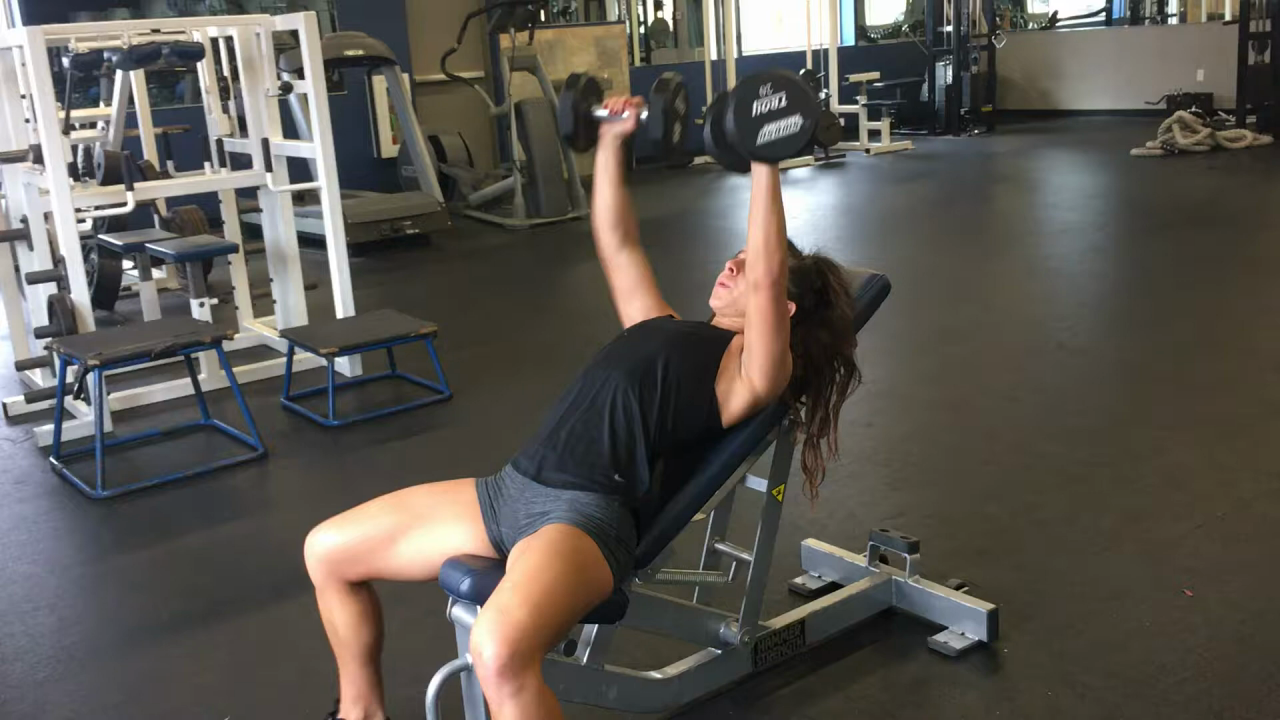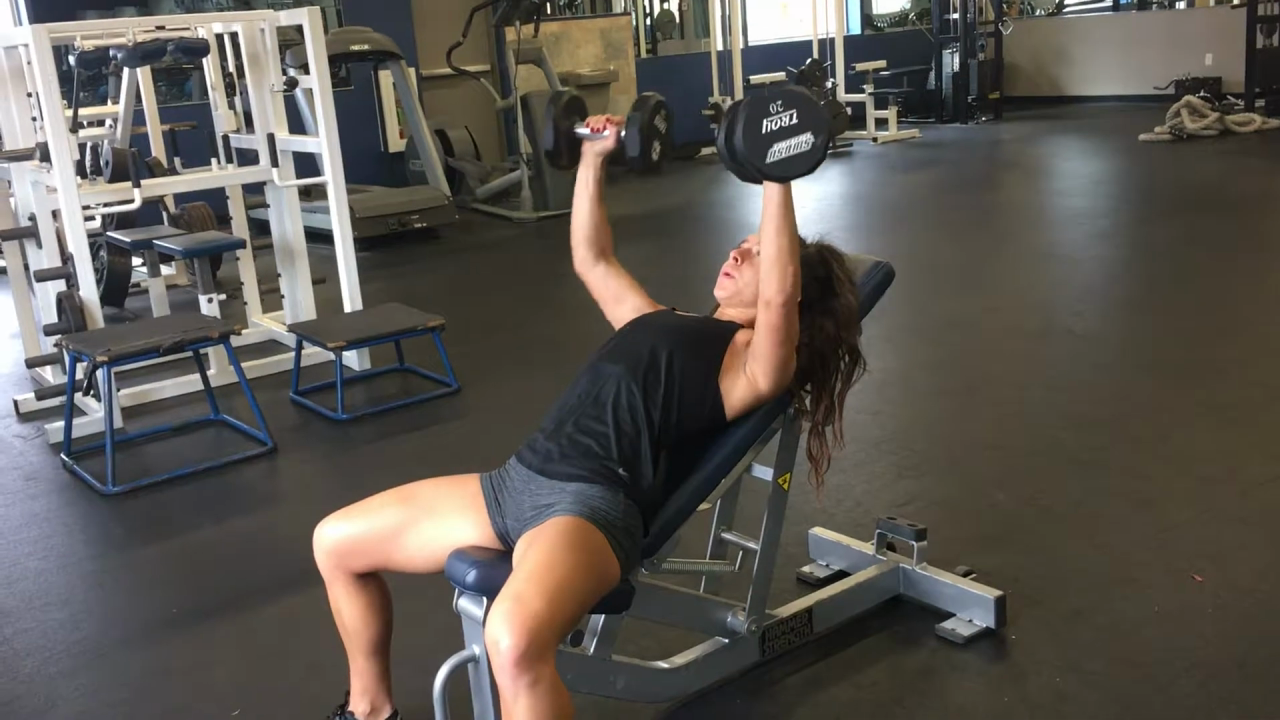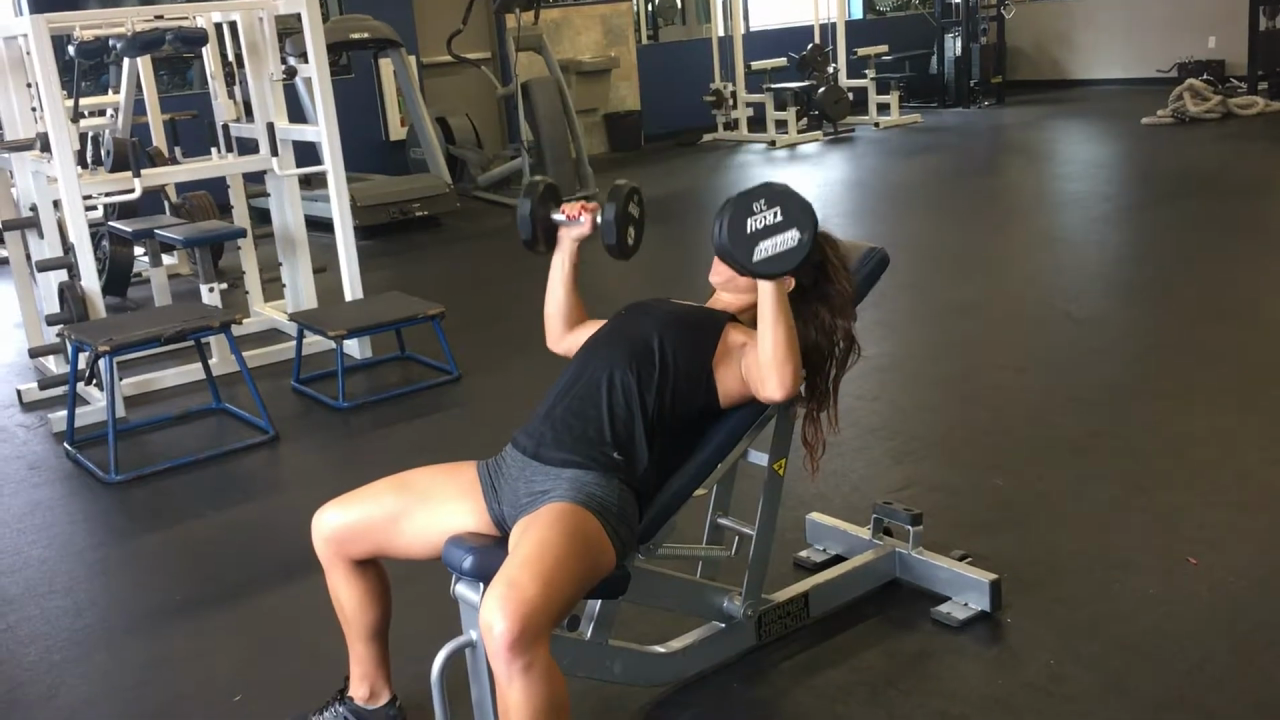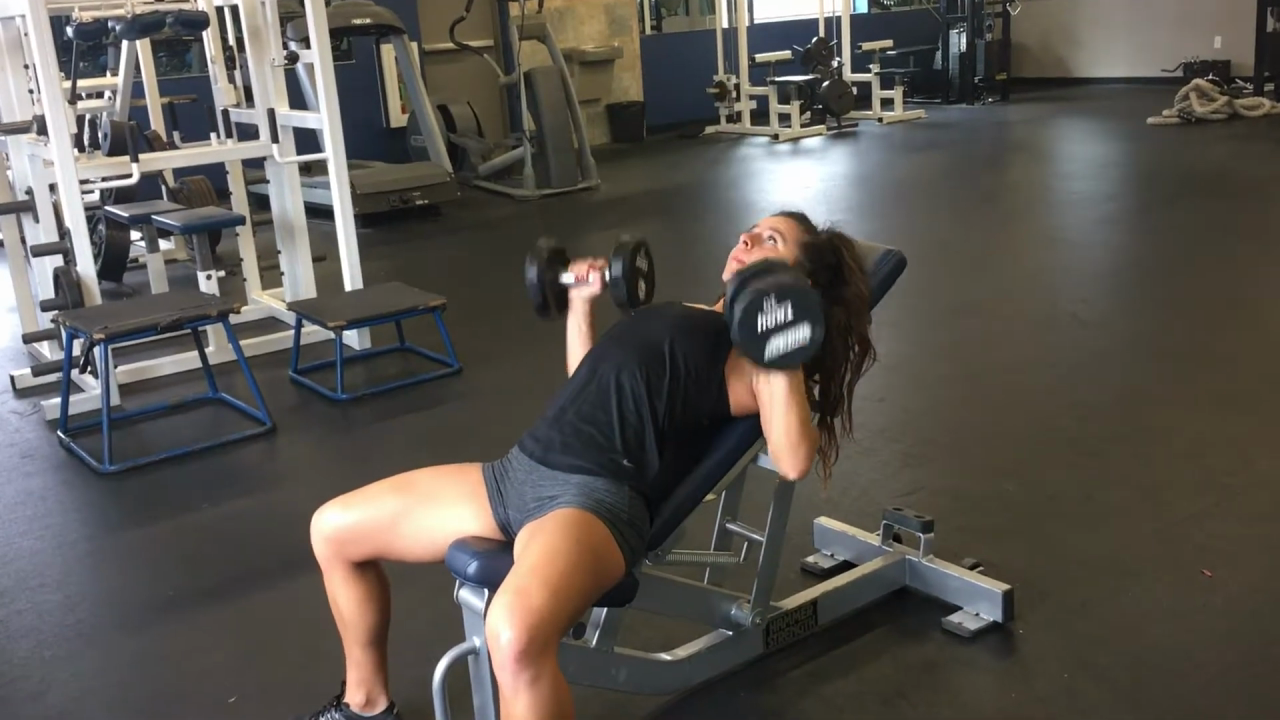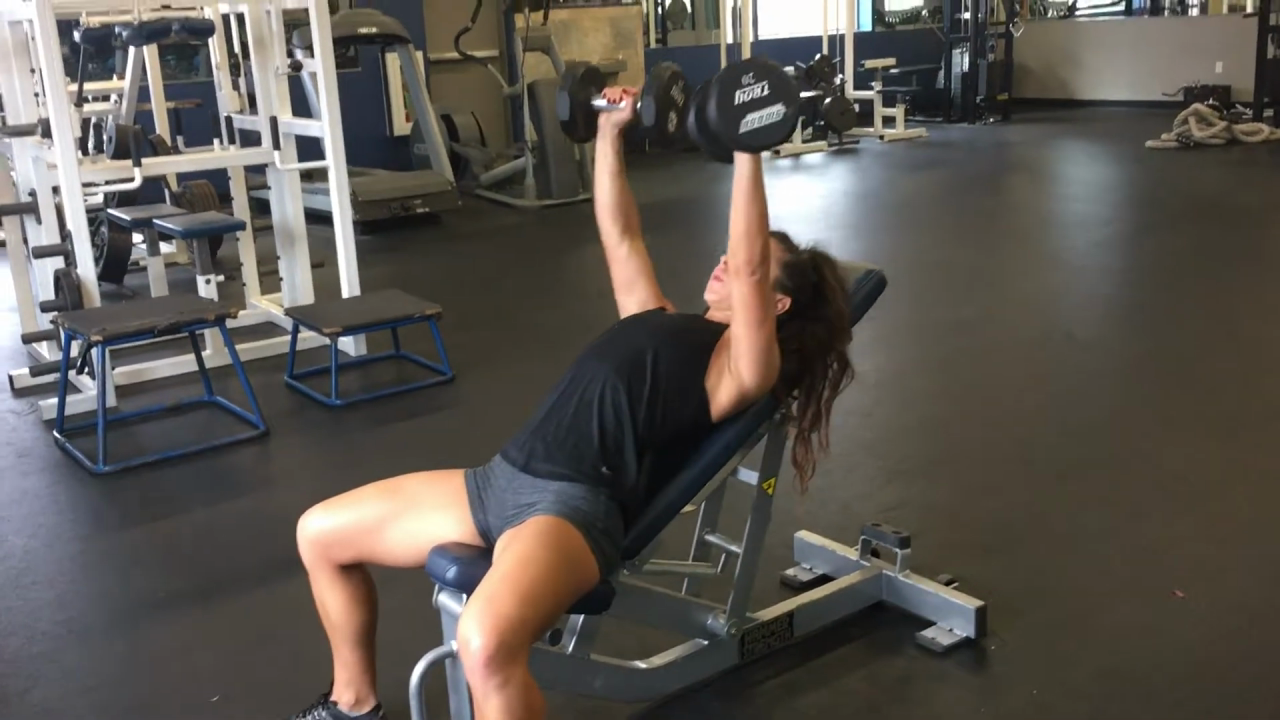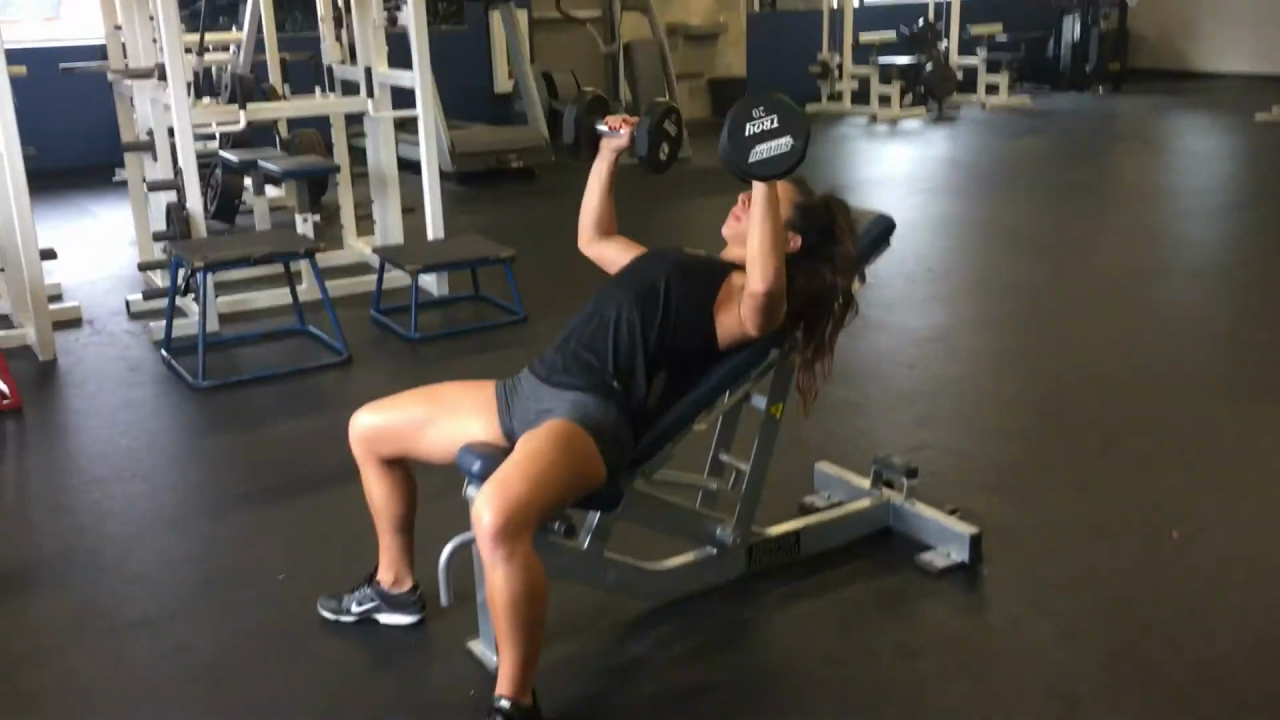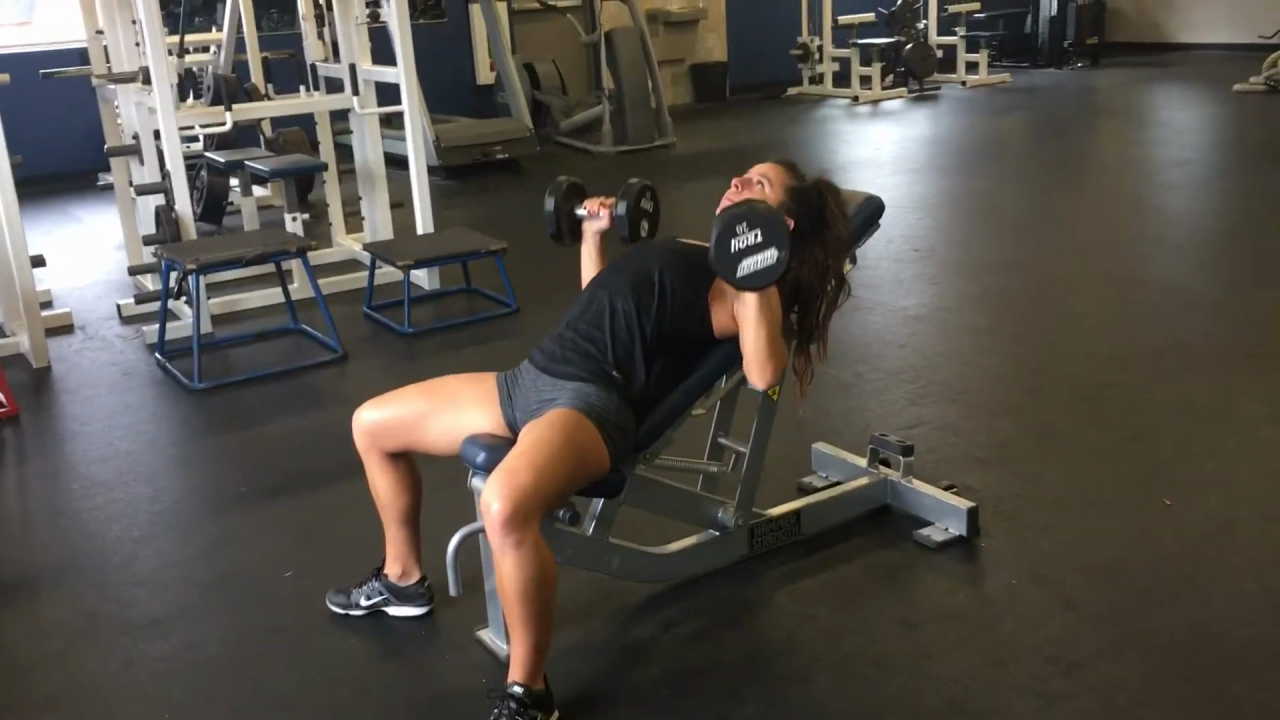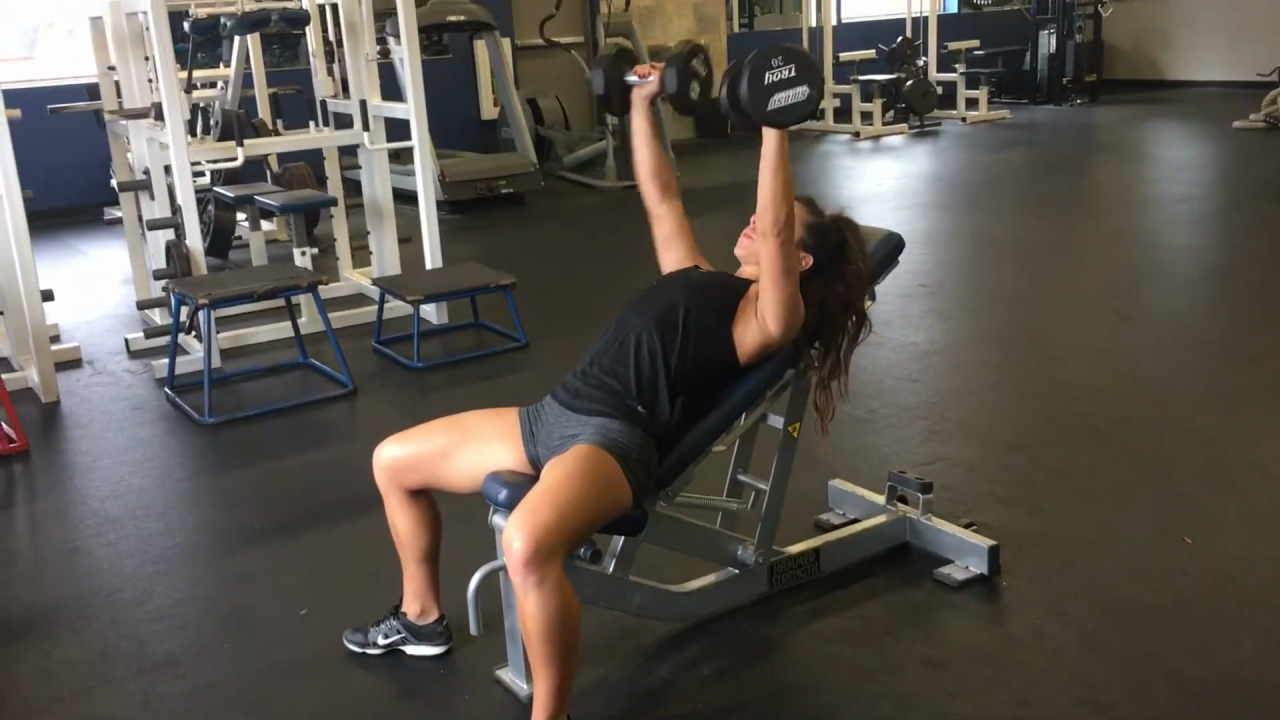
dt=0.7s
person 1, frame 1
left shoulder: (756, 369)
right shoulder: (664, 327)
left elbow: (766, 280)
right elbow: (617, 244)
left wrist: (765, 164)
right wrist: (610, 141)
left hip: (588, 513)
right hip: (513, 486)
left knee: (499, 650)
right knee: (326, 551)
person 1, frame 2
left shoulder: (759, 361)
right shoulder: (663, 322)
left elbow: (778, 294)
right elbow: (592, 259)
left wrist: (776, 179)
right wrist: (594, 157)
left hip: (594, 502)
right hip: (518, 479)
left knee: (515, 640)
right knee: (335, 541)
person 1, frame 3
left shoulder: (746, 343)
right shoulder: (668, 313)
left elbow: (780, 386)
right elbow: (561, 335)
left wrist: (770, 269)
right wrist: (568, 244)
left hip: (591, 488)
right hip: (514, 466)
left knee: (508, 626)
right knee: (334, 529)
person 1, frame 4
right shoulder: (679, 315)
left elbow: (793, 460)
right wrist: (580, 303)
left hip: (600, 493)
right hip: (521, 468)
left knee: (516, 636)
right knee: (334, 530)
person 1, frame 5
left shoulder: (746, 363)
right shoulder: (659, 319)
left elbow: (750, 274)
right elbow: (619, 233)
left wrist: (746, 151)
right wrist: (609, 132)
left hip: (577, 503)
right hip: (504, 477)
left knee: (487, 643)
right knee: (319, 534)
person 1, frame 6
left shoulder: (753, 303)
right shoulder: (686, 265)
left elbow: (765, 282)
right elbow: (594, 238)
left wrist: (766, 178)
right wrist: (609, 152)
left hip: (593, 413)
right hip: (534, 387)
left knee: (498, 518)
right knee: (368, 429)
right ankle: (395, 584)
person 1, frame 7
right shoulder: (686, 252)
left elbow: (763, 374)
right wrist: (592, 235)
left hip: (594, 399)
right hip: (532, 376)
left knee: (505, 505)
right knee: (371, 425)
right ankle: (403, 578)
person 1, frame 8
left shoulder: (771, 313)
right shoulder: (698, 277)
left elbow: (776, 234)
right elbow: (659, 193)
left wrist: (774, 124)
right wrist: (642, 104)
left hip: (616, 438)
right hip: (554, 412)
left knee: (527, 545)
right knee: (392, 461)
right ankle: (421, 616)
